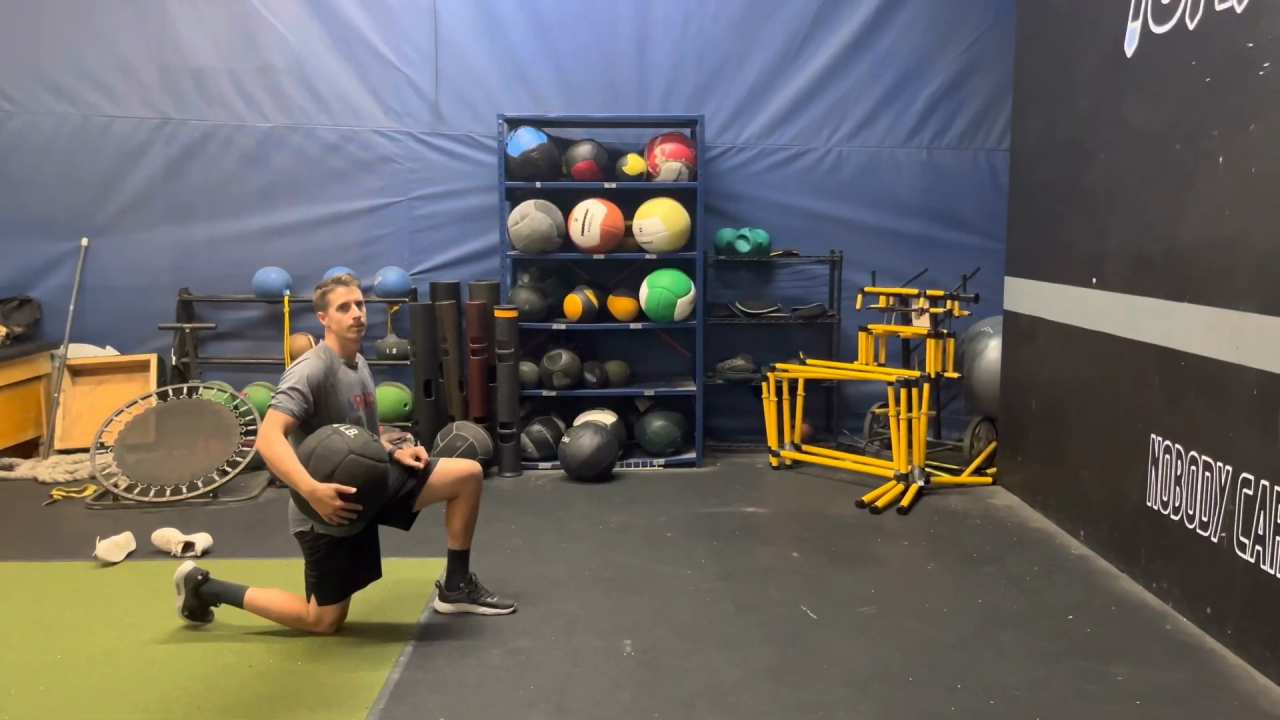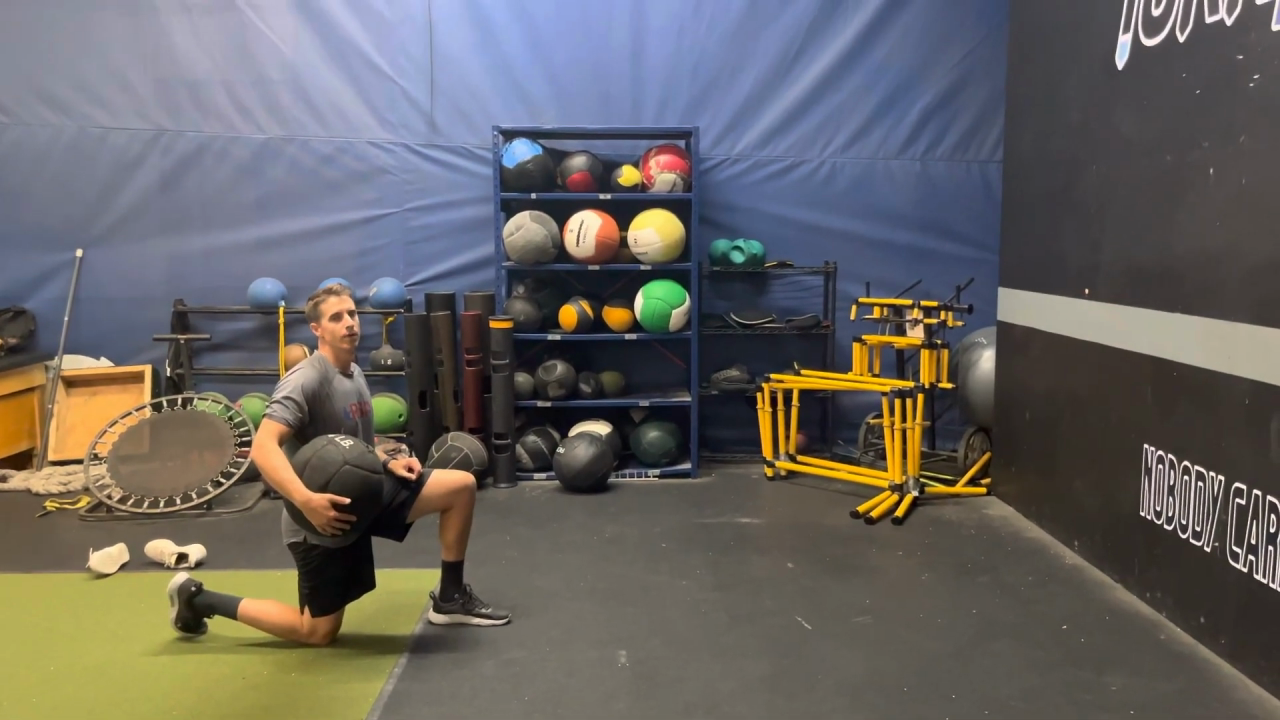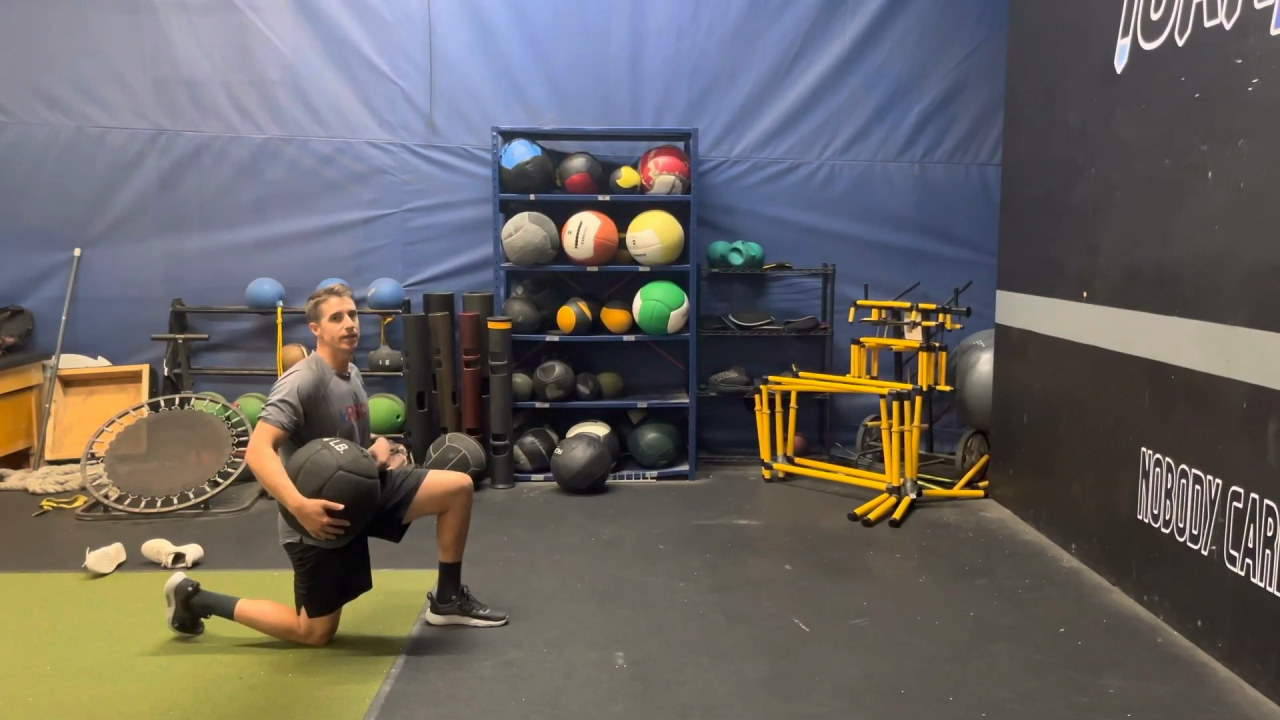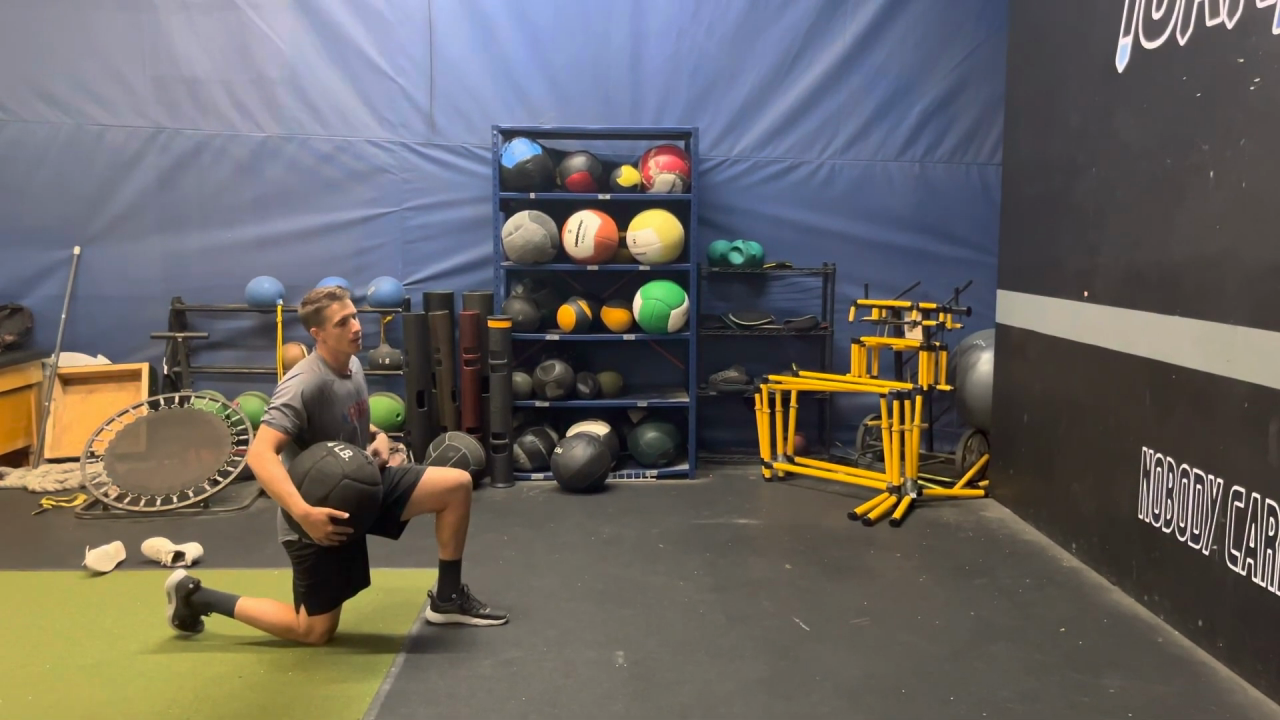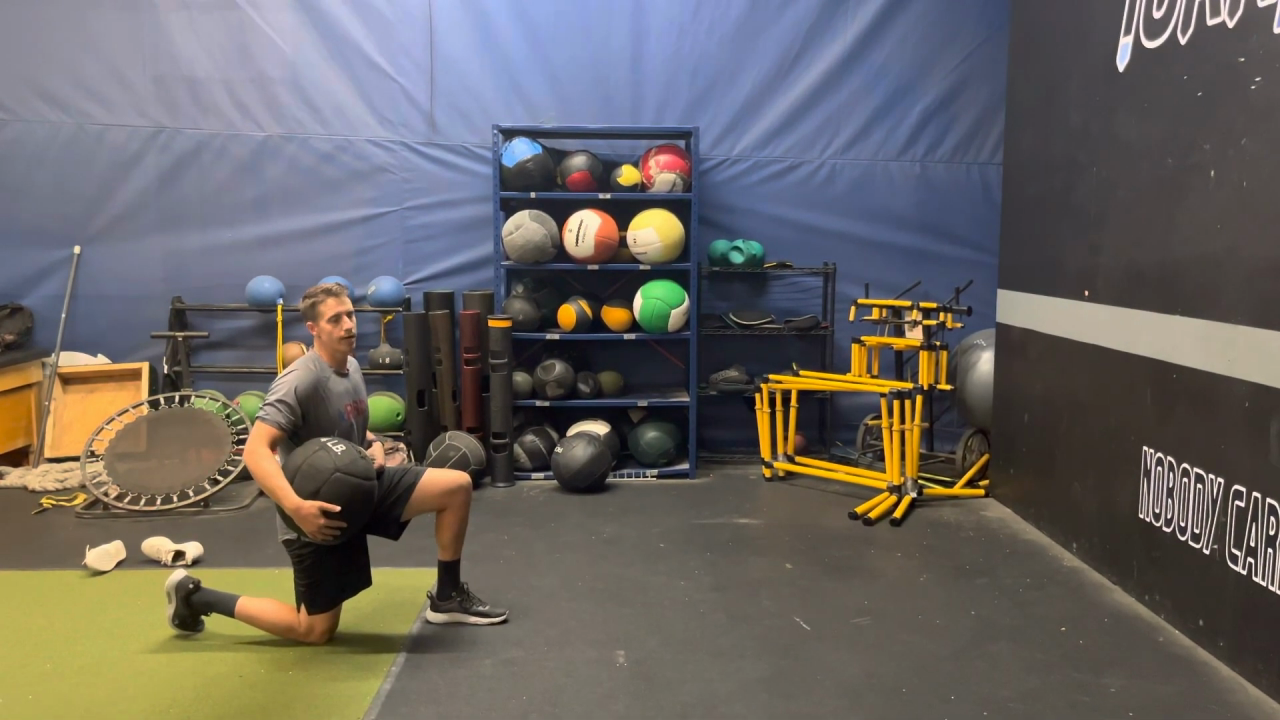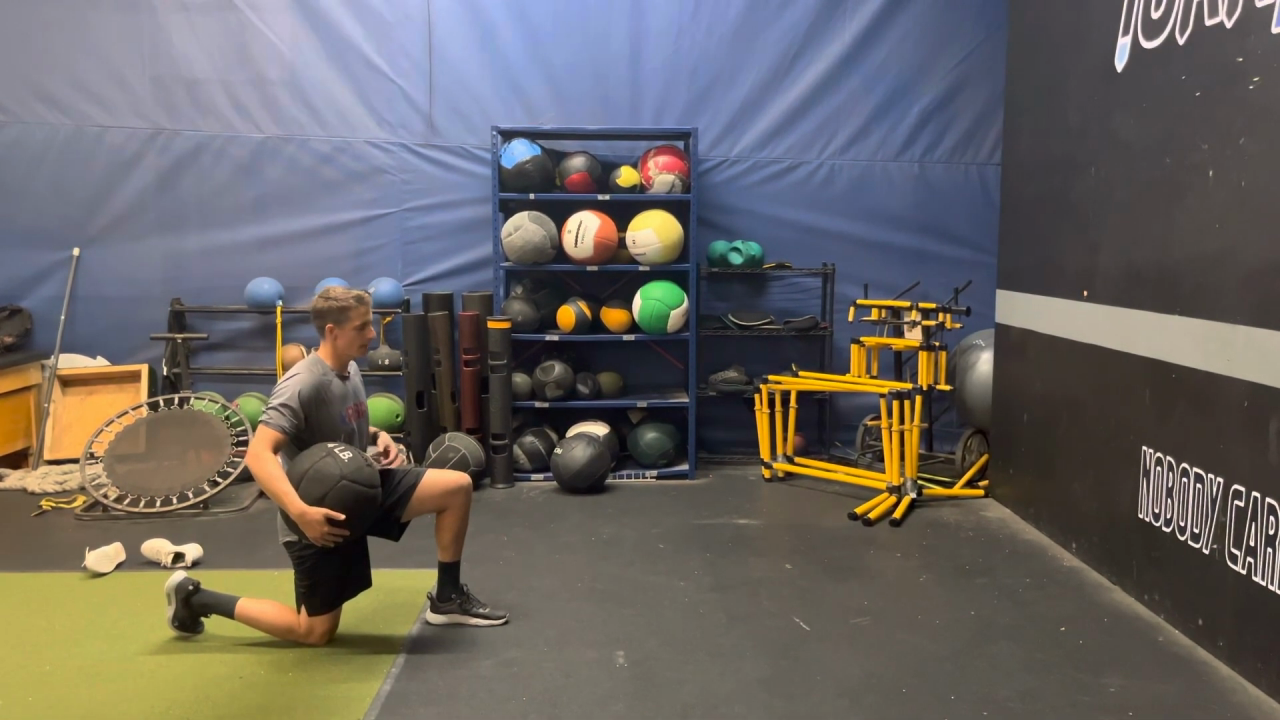
dt=0.7s
person 1, frame 1
left shoulder: (359, 363)
right shoulder: (311, 371)
right elbow: (268, 438)
left wrist: (395, 451)
right wrist: (312, 491)
right hip: (330, 508)
left knee: (468, 474)
right knee: (325, 619)
left ankle: (457, 588)
right ankle: (206, 588)
person 1, frame 2
left shoulder: (354, 373)
right shoulder: (306, 381)
right elbow: (263, 448)
left wrist: (388, 462)
right wrist: (306, 501)
right hip: (323, 518)
left knee: (462, 485)
right knee: (318, 631)
left ankle: (450, 598)
right ankle: (198, 599)
person 1, frame 3
left shoulder: (351, 373)
right shoulder: (302, 383)
right elbow: (258, 450)
left wrist: (380, 442)
right wrist: (299, 506)
right hip: (320, 519)
left knee: (458, 487)
right knee: (315, 632)
left ankle: (448, 600)
right ankle: (194, 599)
person 1, frame 4
left shoulder: (353, 365)
right shoulder: (304, 385)
right elbow: (260, 455)
left wrist: (378, 436)
right wrist: (303, 514)
right hip: (321, 514)
left knee: (457, 484)
right knee: (314, 630)
left ankle: (448, 597)
right ankle: (194, 595)
person 1, frame 5
left shoulder: (351, 367)
right shoulder: (300, 382)
right elbow: (256, 451)
left wrist: (374, 444)
right wrist: (294, 507)
right hip: (318, 513)
left knee: (458, 485)
right knee: (316, 630)
left ankle: (447, 597)
right ankle: (195, 596)
person 1, frame 6
left shoulder: (350, 369)
right shoulder: (303, 385)
right elbow: (258, 455)
left wrist: (378, 436)
right wrist: (299, 513)
right hip: (321, 516)
left knee: (458, 486)
right knee: (315, 631)
left ankle: (448, 598)
right ankle: (194, 597)
